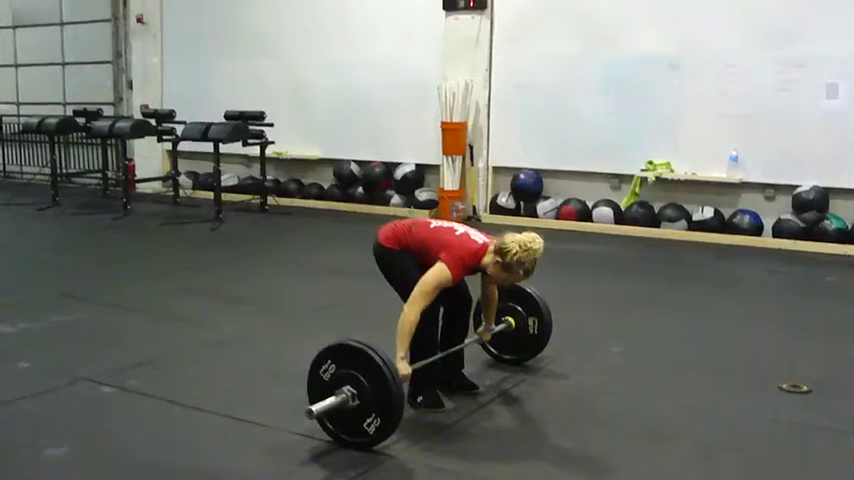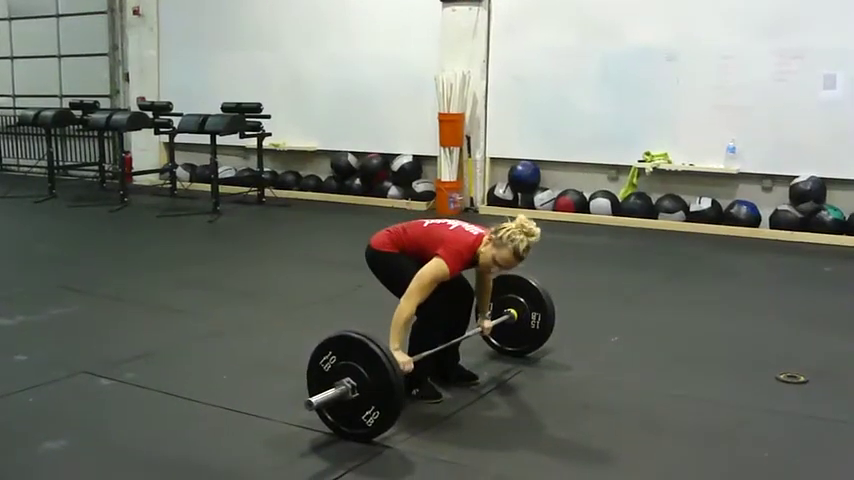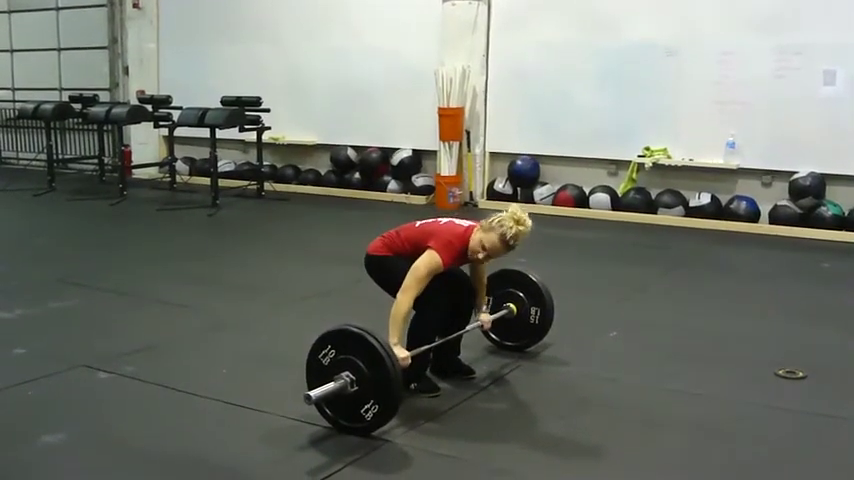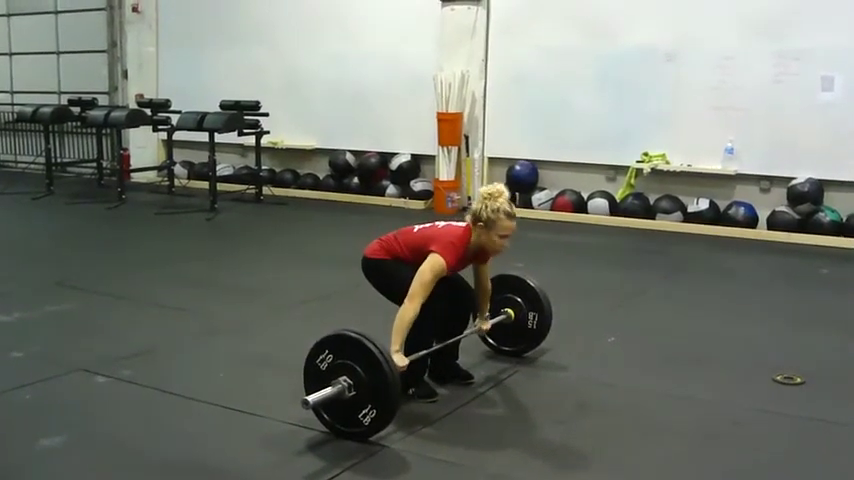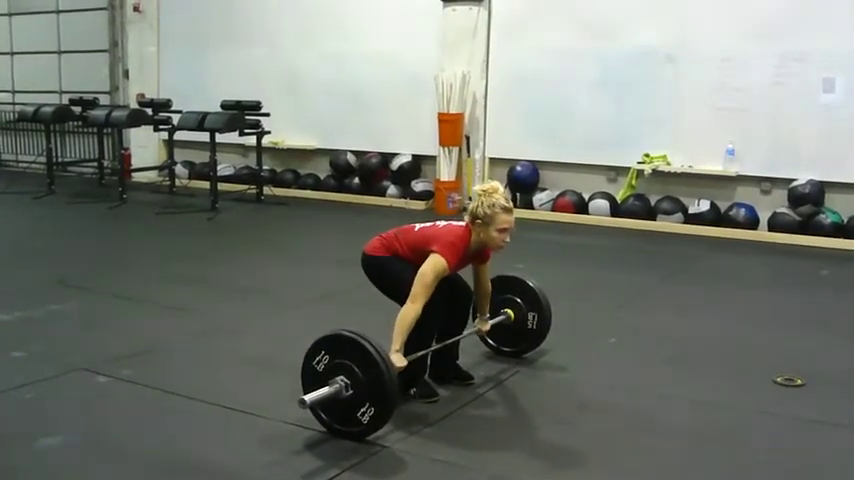
dt=0.7s
person 1, frame 1
left shoulder: (494, 252)
right shoulder: (460, 258)
left elbow: (490, 292)
right elbow: (412, 308)
left wrist: (488, 326)
right wrist: (401, 359)
left hip: (418, 245)
right hip: (392, 246)
left knee: (461, 302)
right knee: (428, 308)
left ankle: (449, 375)
right ankle: (421, 389)
person 1, frame 2
left shoulder: (486, 244)
right shoulder: (458, 251)
left elbow: (484, 282)
right elbow: (408, 301)
left wrist: (484, 316)
right wrist: (395, 351)
left hip: (414, 252)
right hip: (385, 251)
left knee: (463, 296)
right knee: (435, 305)
left ankle: (445, 367)
right ankle: (414, 380)
person 1, frame 3
left shoulder: (481, 238)
right shoulder: (449, 243)
left elbow: (479, 280)
right elbow: (405, 295)
left wrist: (481, 310)
right wrist: (395, 345)
left hip: (413, 255)
right hip: (382, 256)
left knee: (465, 293)
right knee: (434, 301)
left ankle: (445, 361)
right ankle: (412, 374)
person 1, frame 4
left shoulder: (479, 242)
right shoulder: (450, 246)
left elbow: (483, 285)
right elbow: (411, 302)
left wrist: (483, 317)
right wrist: (396, 353)
left hip: (411, 260)
right hip: (380, 260)
left knee: (463, 297)
right knee: (432, 305)
left ankle: (443, 365)
right ankle: (409, 378)
person 1, frame 5
left shoulder: (480, 243)
right shoulder: (451, 246)
left elbow: (483, 285)
right elbow: (414, 303)
left wrist: (483, 318)
right wrist: (396, 352)
left hip: (411, 257)
right hip: (380, 257)
left knee: (461, 296)
right knee: (431, 304)
left ankle: (444, 365)
right ankle: (410, 379)
